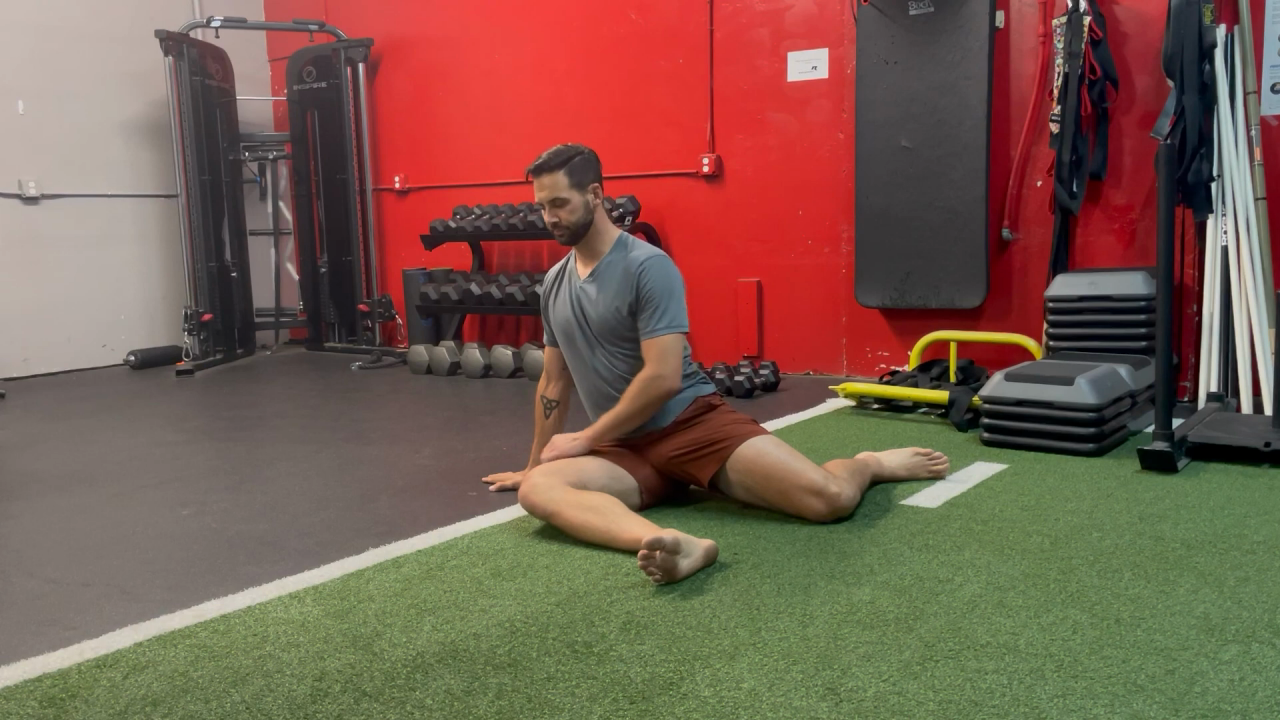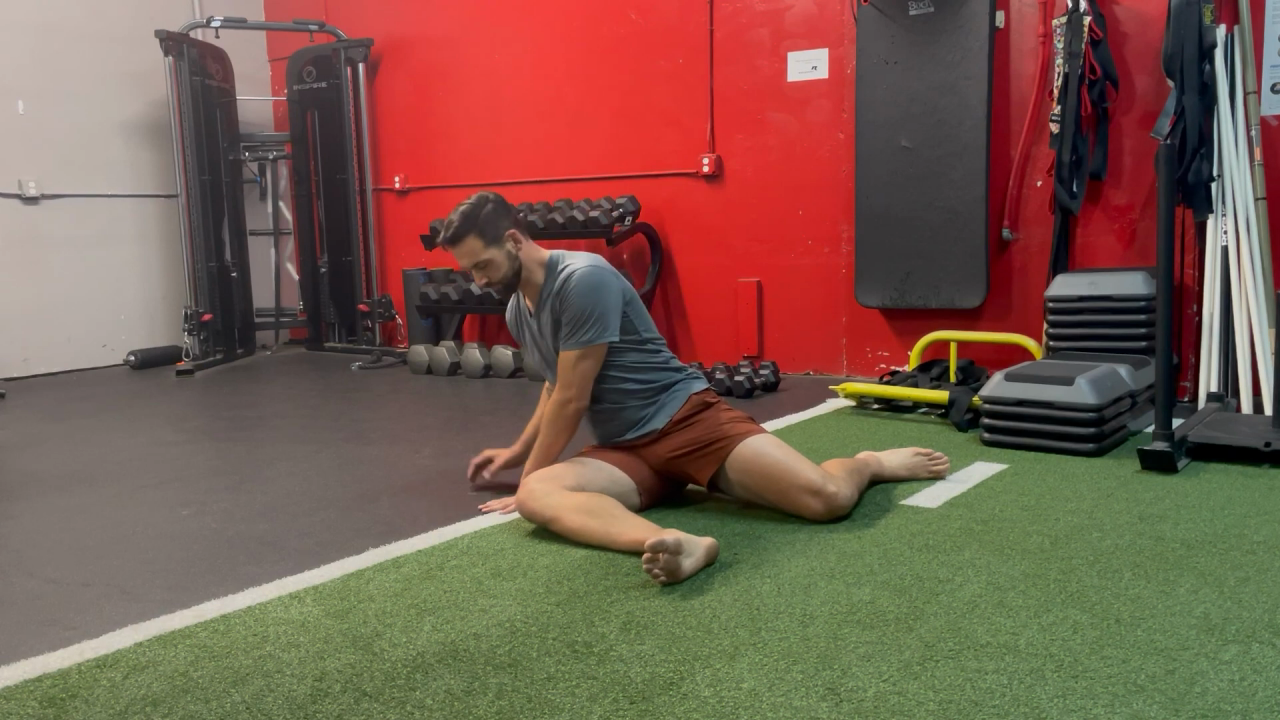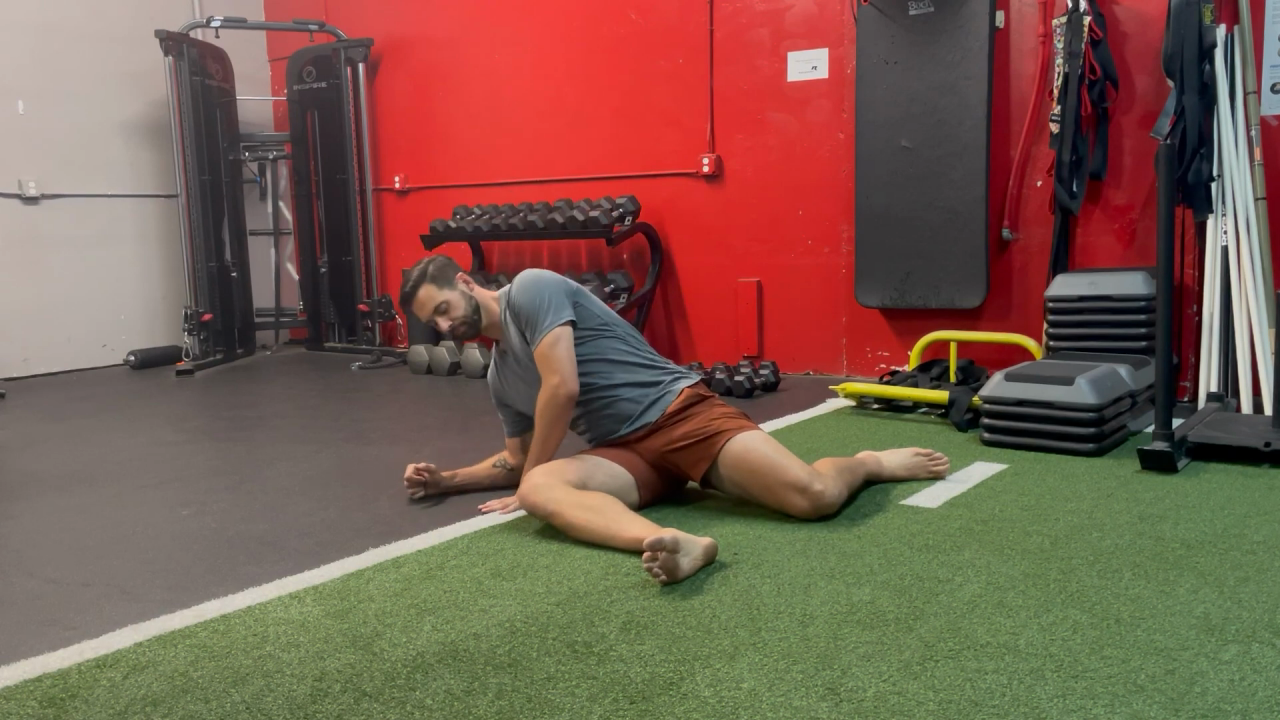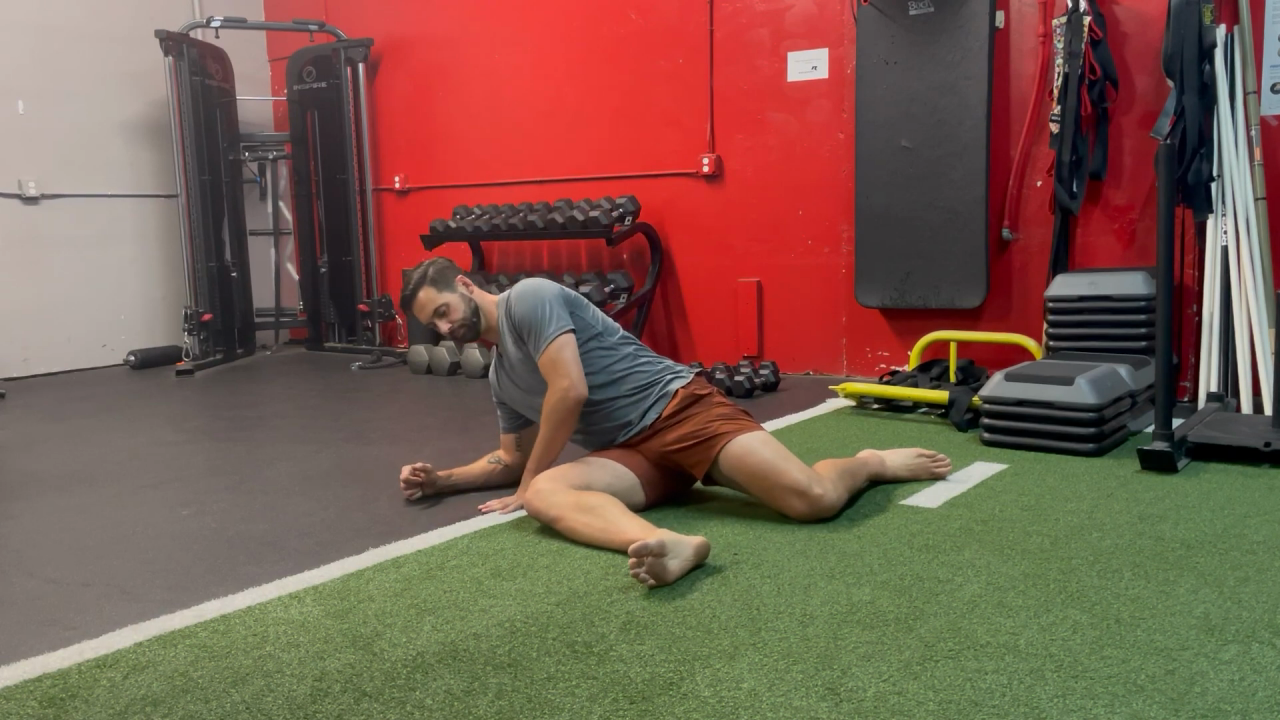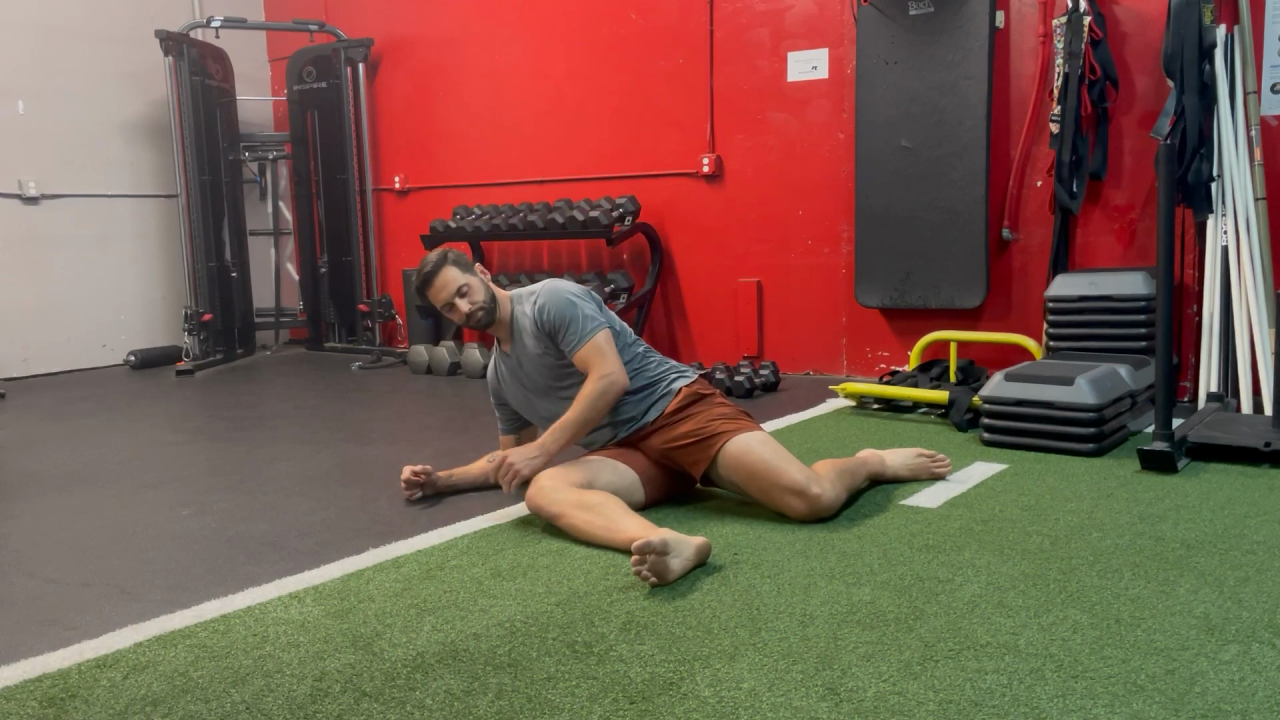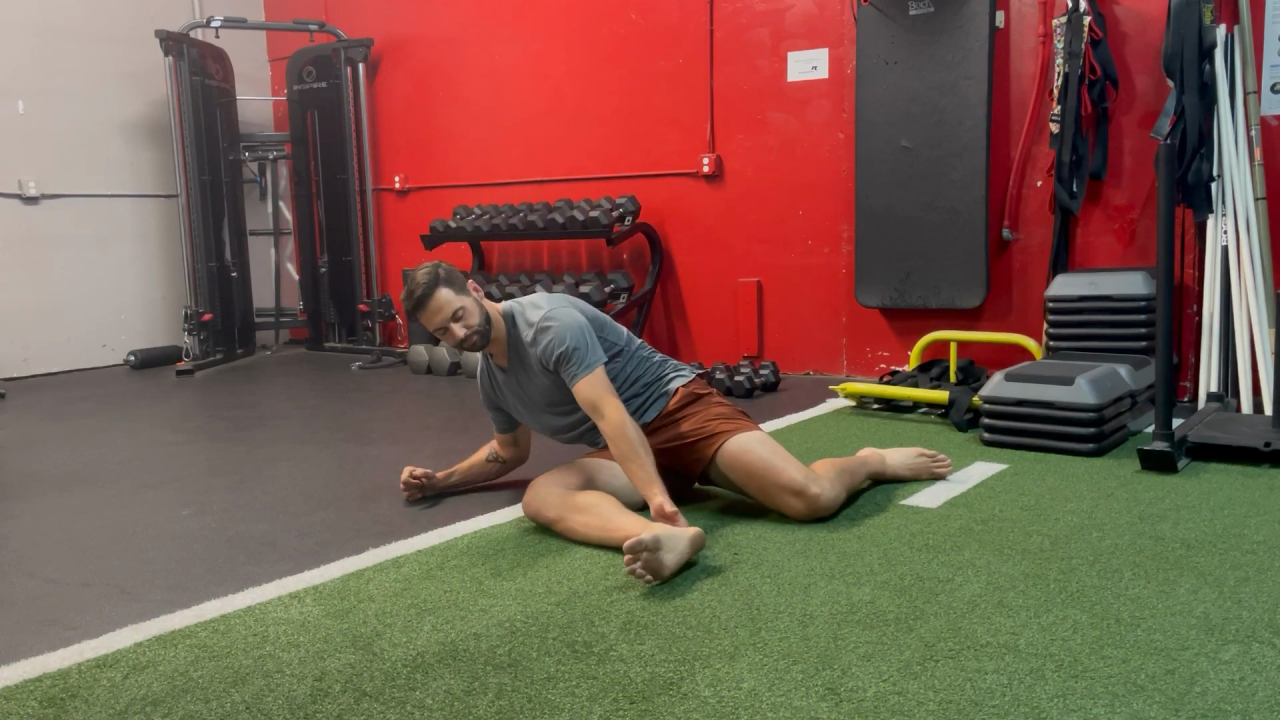
dt=0.7s
person 1, frame 1
left shoulder: (647, 266)
right shoulder: (555, 283)
left elbow: (664, 377)
right elbow: (553, 383)
left wrist: (588, 439)
right wrist: (532, 464)
left hip: (692, 422)
right hip: (625, 450)
left knee: (830, 498)
right knee: (535, 490)
left ankle: (871, 465)
right ankle: (672, 543)
person 1, frame 2
left shoulder: (585, 279)
right shoulder: (517, 312)
left elbow: (572, 400)
left wrist: (529, 472)
right wrist: (516, 451)
left hip: (687, 418)
right hip: (626, 449)
left knee: (827, 497)
right knee: (538, 497)
left ankle: (874, 464)
right ankle: (670, 544)
person 1, frame 3
left shoulder: (531, 288)
right shoulder: (499, 373)
left elbow: (562, 388)
right elbow: (516, 458)
left wrist: (530, 474)
right wrist: (446, 480)
left hip: (678, 412)
right hip: (624, 450)
left knee: (814, 495)
right knee: (538, 489)
left ankle: (869, 464)
right ankle: (673, 543)
person 1, frame 4
left shoulder: (528, 299)
right shoulder: (500, 375)
left elbow: (570, 391)
right elbow: (511, 458)
left wrist: (528, 481)
right wrist: (441, 479)
left hip: (678, 408)
right hip: (630, 452)
left knee: (814, 498)
right knee: (545, 495)
left ankle: (873, 463)
right ankle: (665, 545)
person 1, frame 5
left shoulder: (552, 300)
right shoulder: (499, 375)
left elbow: (610, 378)
right elbow: (509, 460)
left wrist: (542, 450)
right wrist: (440, 479)
left hip: (679, 408)
right hip: (627, 453)
left knee: (813, 497)
right knee: (544, 491)
left ankle: (873, 463)
right ankle: (668, 543)
person 1, frame 6
left shoulder: (550, 322)
right shoulder: (489, 377)
left elbow: (612, 414)
right elbow: (509, 452)
left wrist: (659, 499)
right wrist: (438, 480)
left hip: (677, 409)
right hip: (623, 452)
left knee: (811, 497)
right knee: (540, 497)
left ankle: (873, 462)
right ankle: (669, 541)
